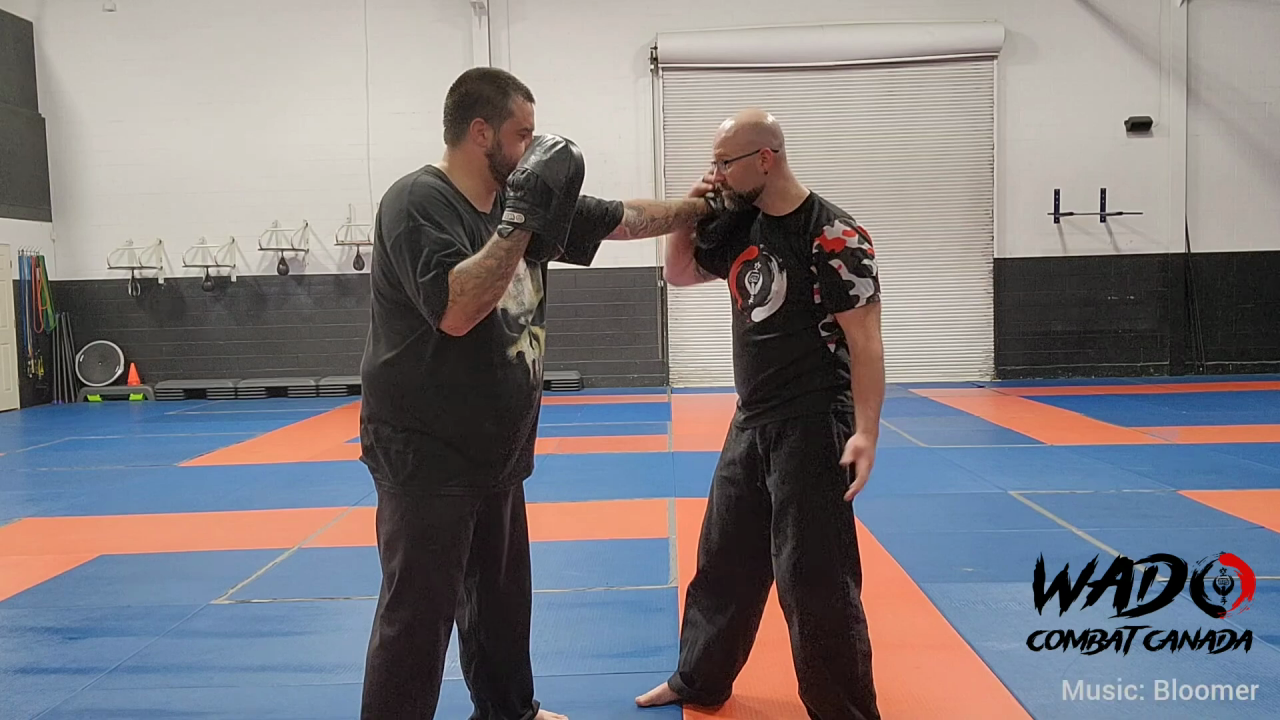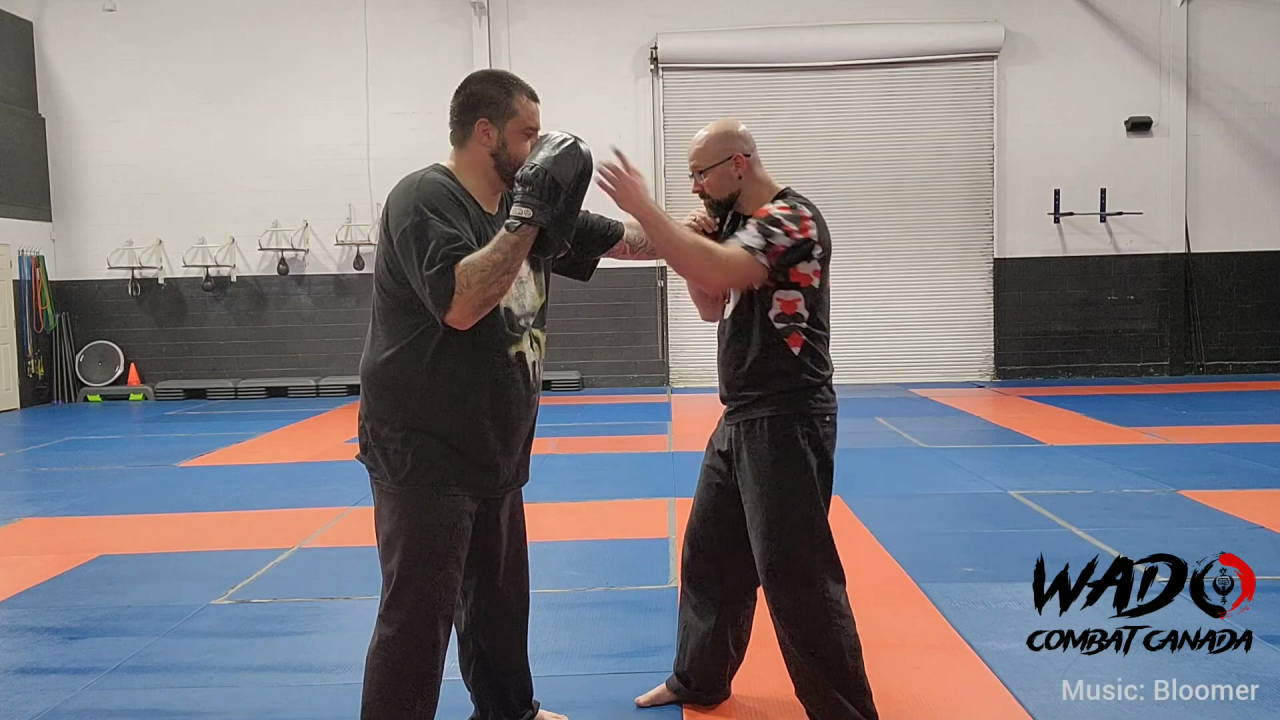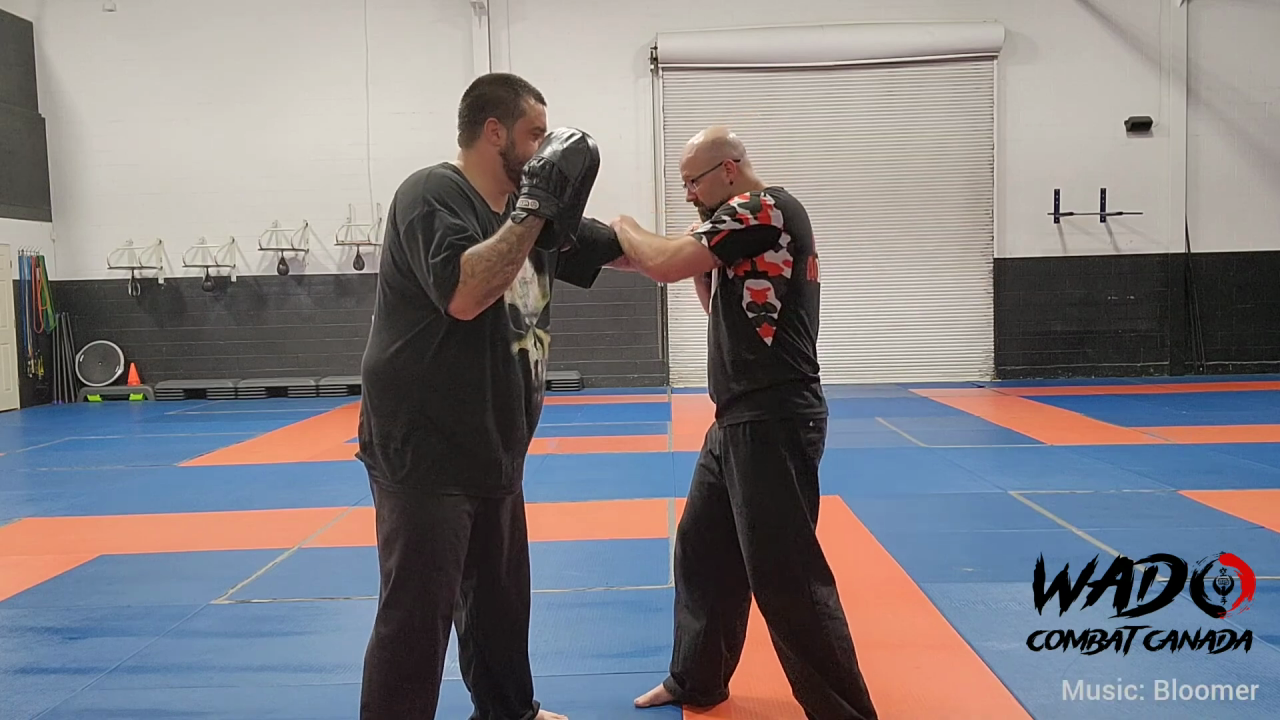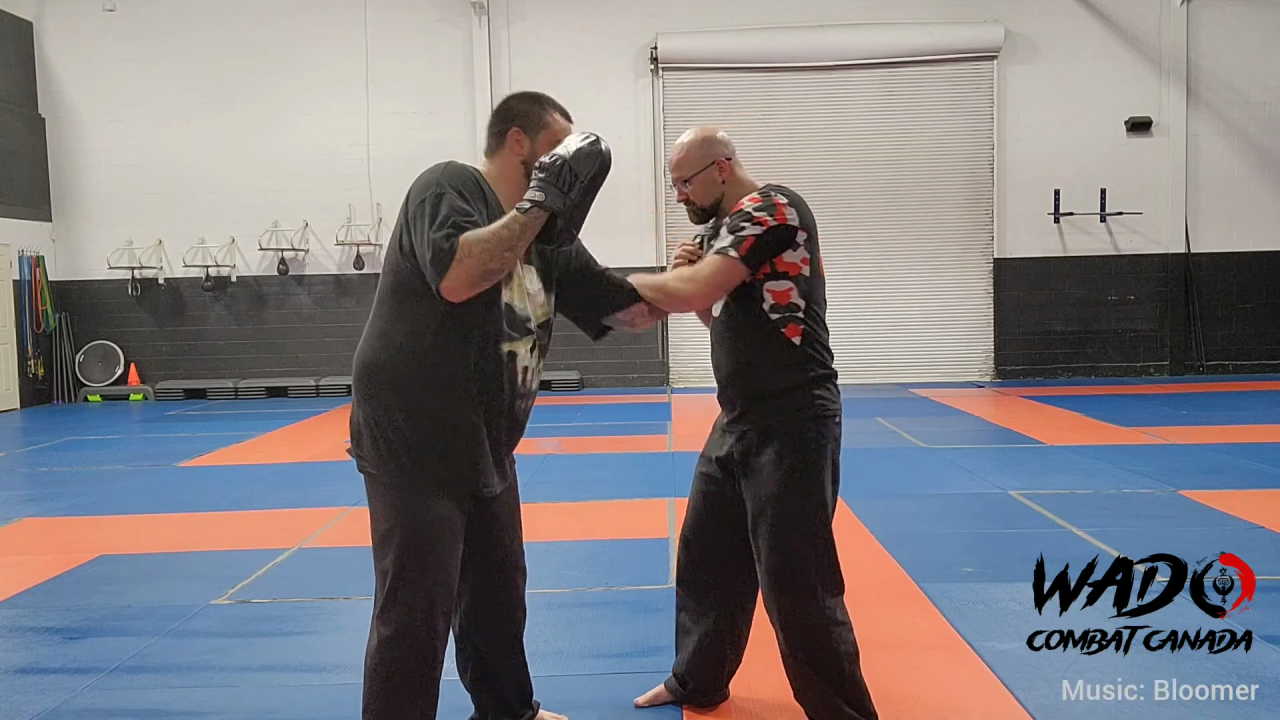
dt=0.5s
person 1, frame 1
left shoulder: (518, 198)
right shoulder: (418, 203)
left elbow: (621, 219)
right elbow: (455, 310)
left wrist: (701, 207)
right wrist: (520, 220)
left hip: (494, 449)
right hip: (426, 454)
left knee: (501, 596)
right knee: (418, 615)
person 1, frame 2
left shoulder: (519, 201)
right shoulder: (424, 199)
left elbow: (618, 238)
right elbow: (461, 304)
right wrist: (527, 216)
left hip: (491, 451)
right hip: (423, 454)
left knee: (500, 599)
right knee: (418, 615)
person 1, frame 3
left shoulder: (528, 208)
right shoulder: (431, 194)
left elbow: (621, 248)
right elbow: (465, 295)
right wrist: (532, 210)
left hip: (492, 450)
right hip: (423, 452)
left knee: (502, 597)
right knee: (417, 615)
person 1, frame 4
left shoulder: (547, 237)
right shoulder: (449, 185)
left elbow: (633, 307)
right elbow: (458, 279)
right wrist: (541, 202)
left hip: (484, 449)
right hip: (413, 444)
left knee: (498, 592)
right knee: (416, 613)
person 2, frame 1
left shoulder: (832, 233)
right shoulder: (742, 222)
left elbow: (864, 340)
right elbow: (679, 273)
left wrist: (864, 433)
left hip: (811, 429)
right hip: (751, 425)
left knee: (815, 579)
right knee: (723, 560)
person 2, frame 2
left shoulder: (790, 217)
right shoulder: (738, 223)
left elbow: (718, 275)
right elbow: (711, 303)
left wrist: (644, 207)
right wrist: (688, 240)
left hip: (788, 422)
right hip: (742, 419)
left knee: (795, 574)
right knee: (710, 555)
person 2, frame 3
left shoulder: (767, 209)
right shoulder: (747, 227)
left elbow: (663, 263)
left wrist: (625, 226)
right wrist: (705, 269)
left hip: (774, 422)
right hip: (740, 421)
left knee: (786, 576)
right knee: (703, 553)
person 2, frame 4
left shoulder: (773, 208)
right shoulder: (732, 230)
left elbow: (691, 291)
left wrist: (636, 282)
right wrist: (694, 272)
left hip: (791, 423)
right hip: (740, 422)
left knee: (796, 581)
right knee: (707, 557)
